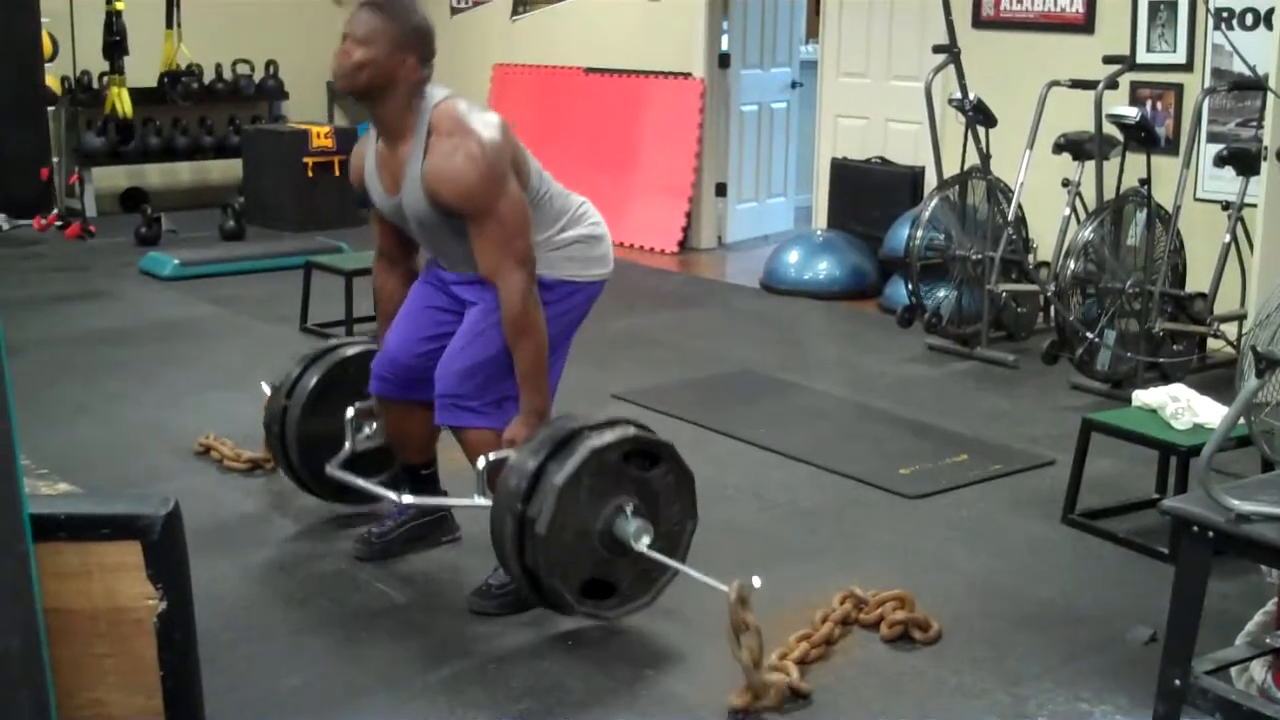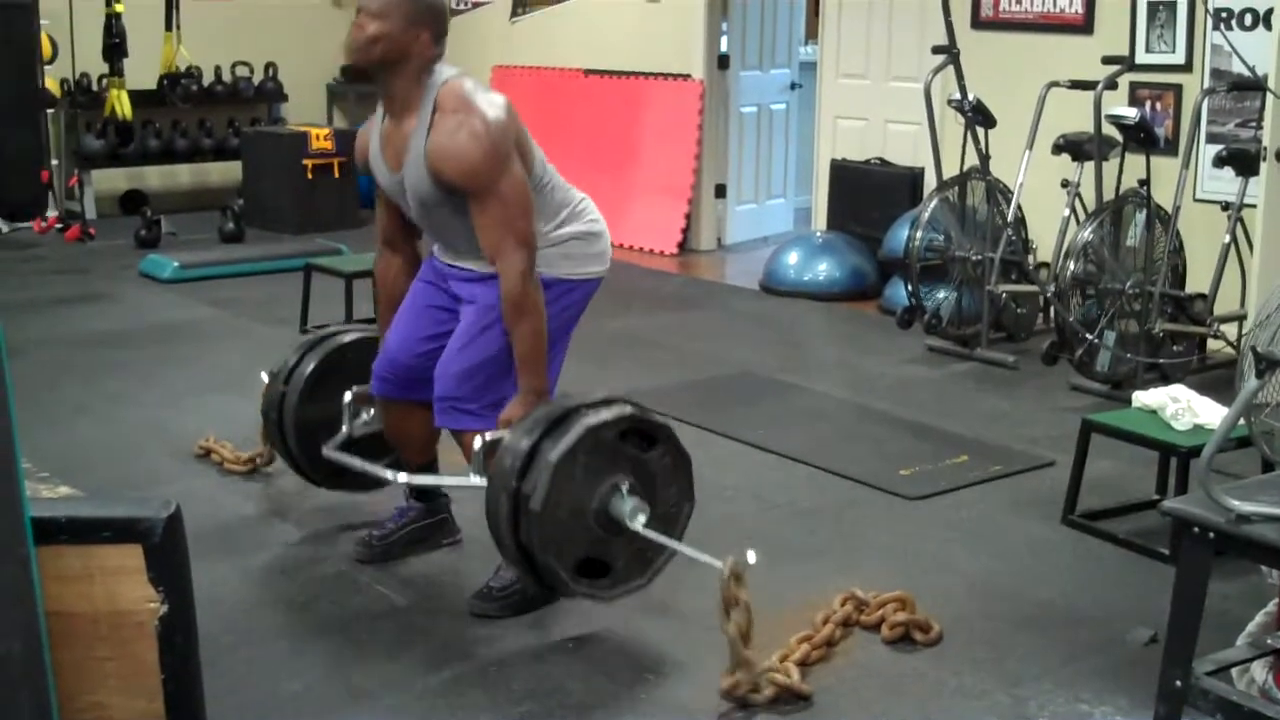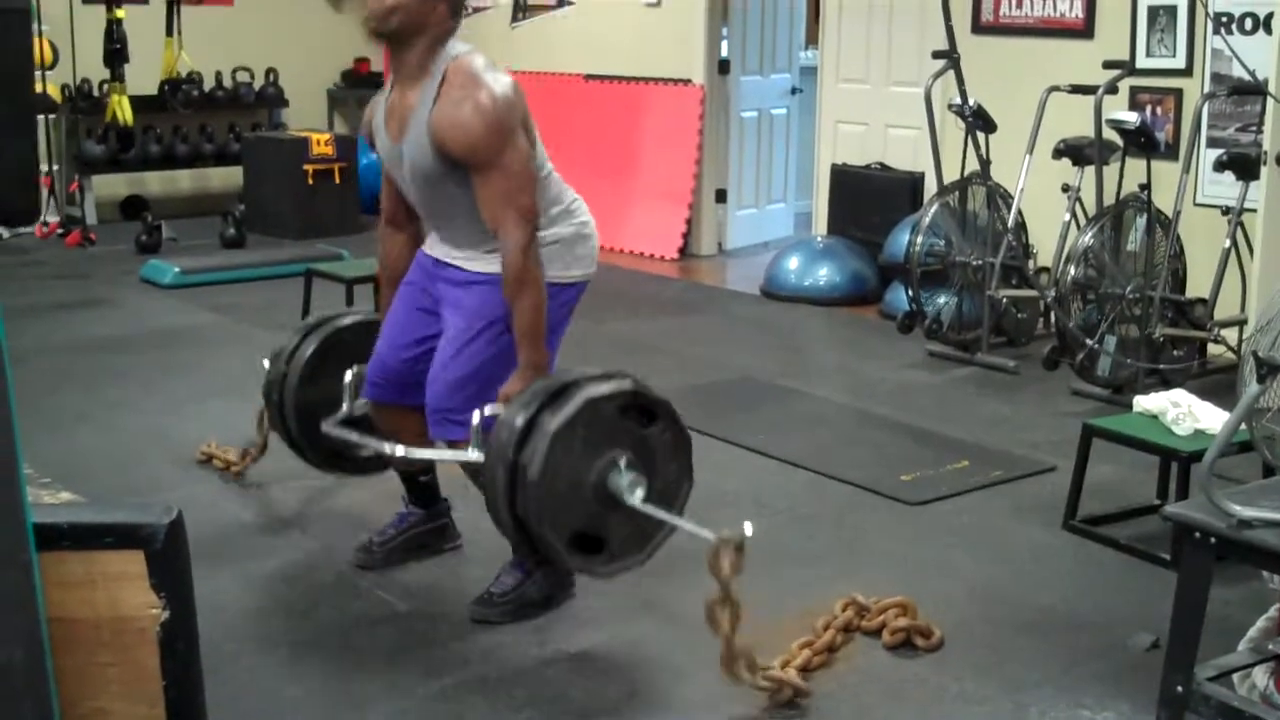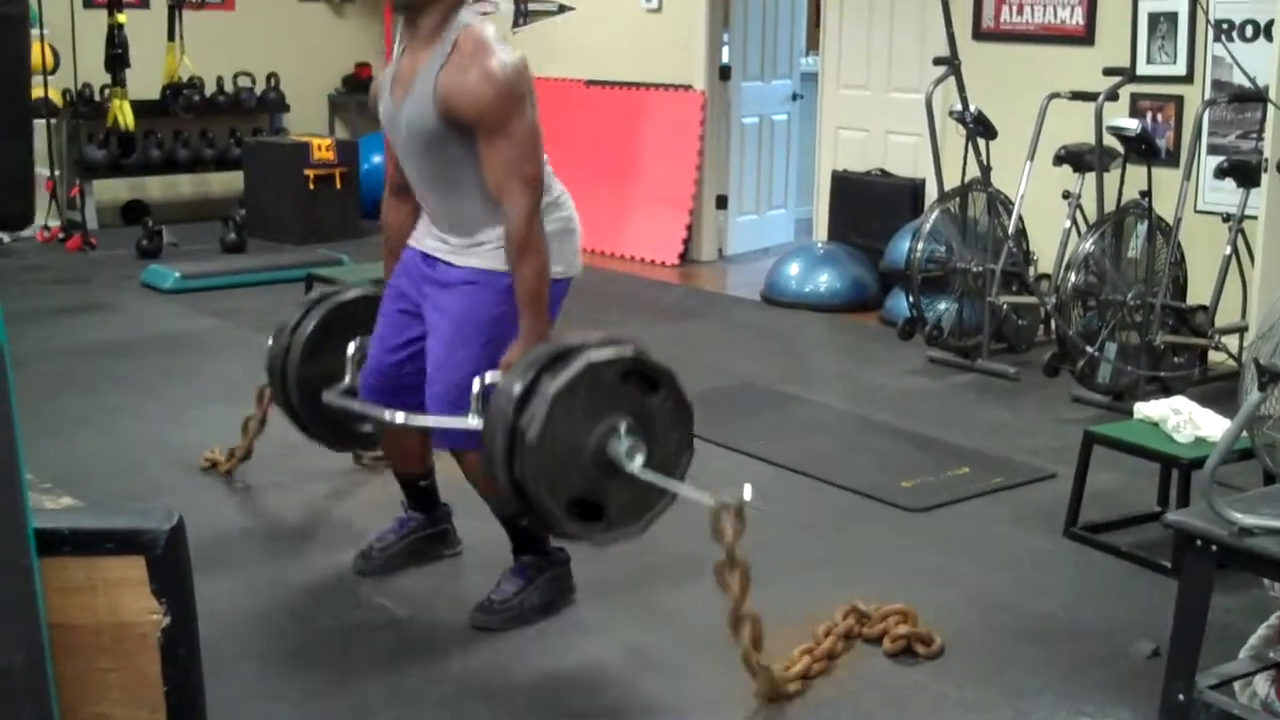
dt=0.1s
person 1, frame 1
left shoulder: (462, 152)
right shoulder: (368, 154)
left elbow: (515, 285)
right elbow: (393, 262)
left wrist: (534, 417)
right wrist: (392, 348)
left hip: (556, 260)
right hip: (461, 260)
left knee: (468, 396)
right knee: (394, 378)
right ankle: (426, 508)
person 1, frame 2
left shoulder: (466, 126)
right shoulder: (377, 131)
left elbow: (517, 265)
right elbow: (394, 245)
left wrist: (532, 399)
right wrist: (389, 335)
left hip: (552, 257)
right hip: (460, 255)
left knee: (468, 399)
right knee: (396, 378)
right ankle: (428, 511)
person 1, frame 3
left shoulder: (472, 102)
right shoulder: (384, 105)
left elbow: (518, 241)
right elbow: (398, 225)
left wrist: (530, 373)
right wrist: (390, 329)
left hip: (540, 256)
right hip: (450, 254)
left knee: (461, 409)
right knee: (387, 383)
left ankle: (543, 561)
right ankle: (428, 515)
person 1, frame 4
left shoulder: (480, 65)
right shoulder: (399, 60)
left elbow: (521, 207)
right elbow: (398, 194)
left wrist: (531, 344)
right wrist: (389, 291)
left hip: (503, 262)
right hip: (434, 252)
left knee: (467, 420)
right knee: (384, 390)
left ankle: (541, 564)
right ankle: (428, 521)
